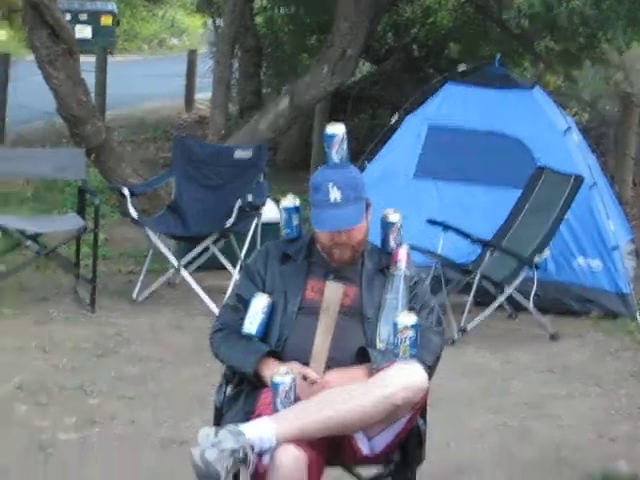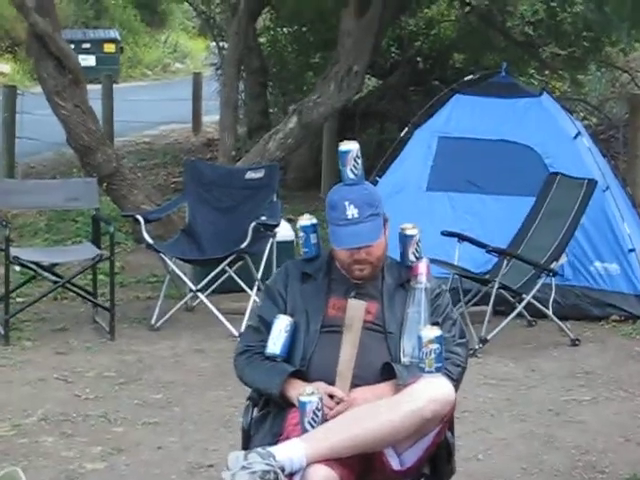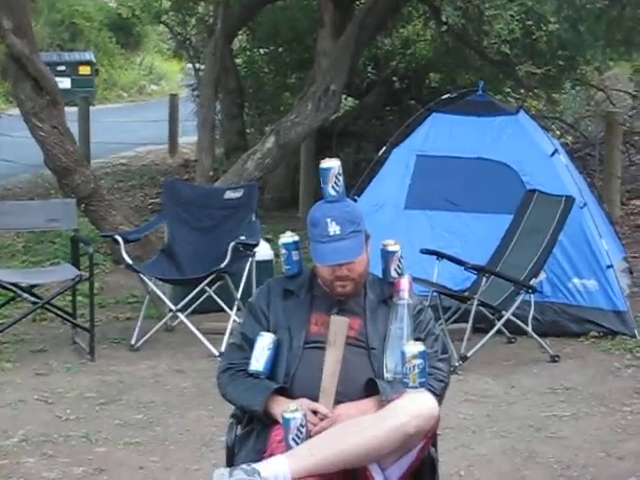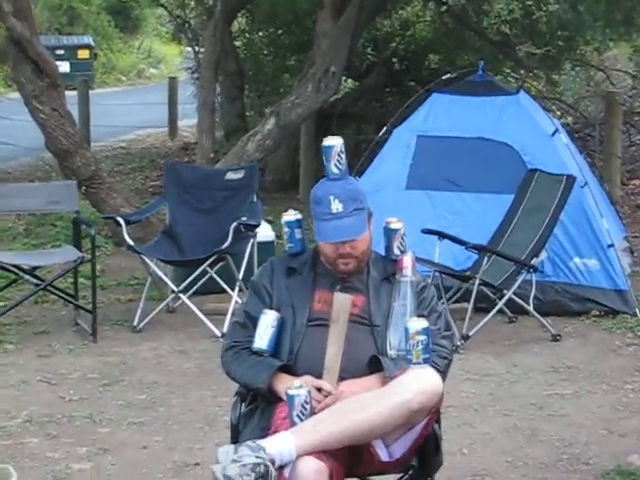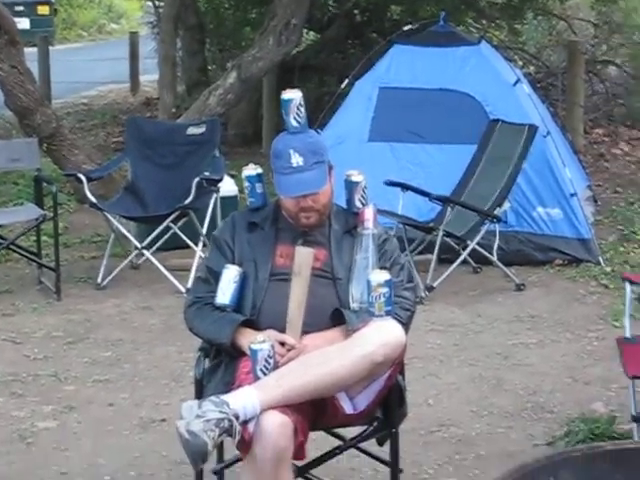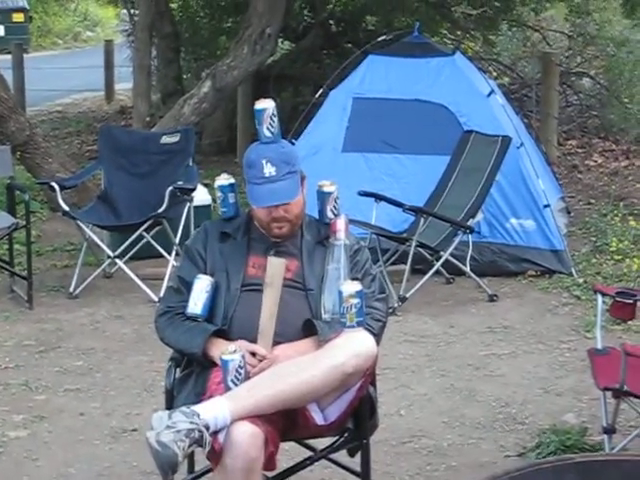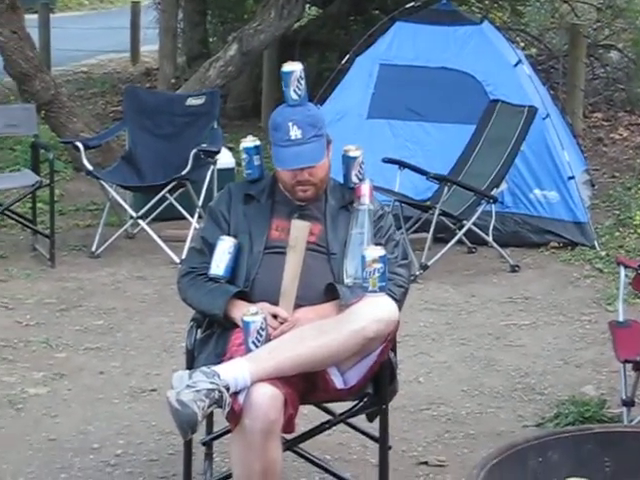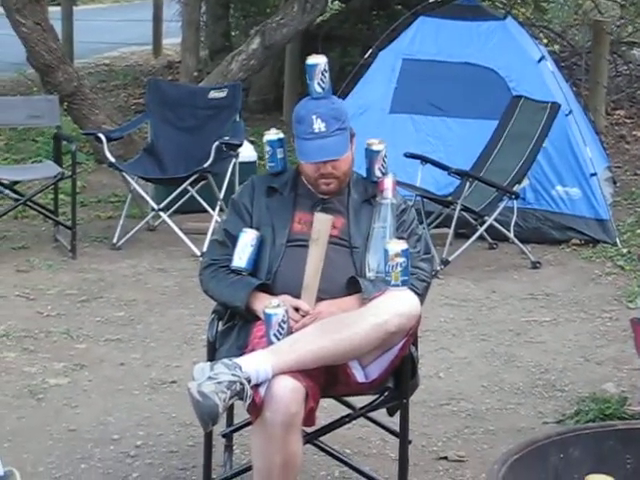
dt=0.5s
person 1, frame 1
right shoulder: (274, 258)
left elbow: (428, 345)
right elbow: (226, 332)
left wrist: (356, 377)
right wrist: (270, 368)
left hip: (363, 410)
right hip: (287, 402)
left knee: (412, 378)
left ankle: (246, 437)
person 1, frame 2
right shoulder: (294, 279)
left elbow: (453, 359)
right elbow: (249, 354)
left wrist: (381, 394)
right wrist: (296, 389)
left hip: (393, 425)
left knee: (438, 393)
person 1, frame 3
right shoulder: (277, 296)
left elbow: (436, 375)
right elbow: (232, 372)
left wrist: (364, 410)
right wrist: (280, 406)
left hip: (376, 440)
left knee: (422, 408)
person 1, frame 4
right shoulder: (279, 274)
left elbow: (438, 352)
right elbow: (236, 350)
left wrist: (368, 387)
right wrist: (284, 384)
left hip: (381, 423)
left knee: (426, 383)
left ankle: (268, 451)
person 1, frame 5
right shoulder: (241, 229)
left elbow: (400, 305)
right elbow: (199, 307)
left wrist: (329, 341)
right wrist: (248, 338)
left hip: (346, 374)
right hip: (267, 369)
left knee: (389, 336)
right knee: (270, 431)
left ankle: (230, 408)
person 1, frame 6
right shoulder: (213, 239)
left elbow: (372, 315)
right elbow: (170, 316)
left wrist: (302, 350)
right wrist: (219, 348)
left hip: (319, 386)
left knee: (360, 347)
right knee: (241, 441)
left ankle: (202, 419)
person 1, frame 7
right shoulder: (237, 201)
left elbow: (395, 282)
right elbow: (192, 277)
left wrist: (324, 313)
right wrist: (239, 309)
left hip: (337, 352)
right hip: (259, 343)
left knee: (382, 312)
right knee: (261, 404)
left ankle: (220, 380)
person 1, frame 8
right shoulder: (260, 194)
left elbow: (416, 276)
right elbow: (214, 269)
left wrist: (347, 308)
right wrist: (261, 301)
left hip: (360, 345)
right hip: (278, 335)
left knee: (404, 306)
right knee: (281, 396)
left ankle: (242, 371)
